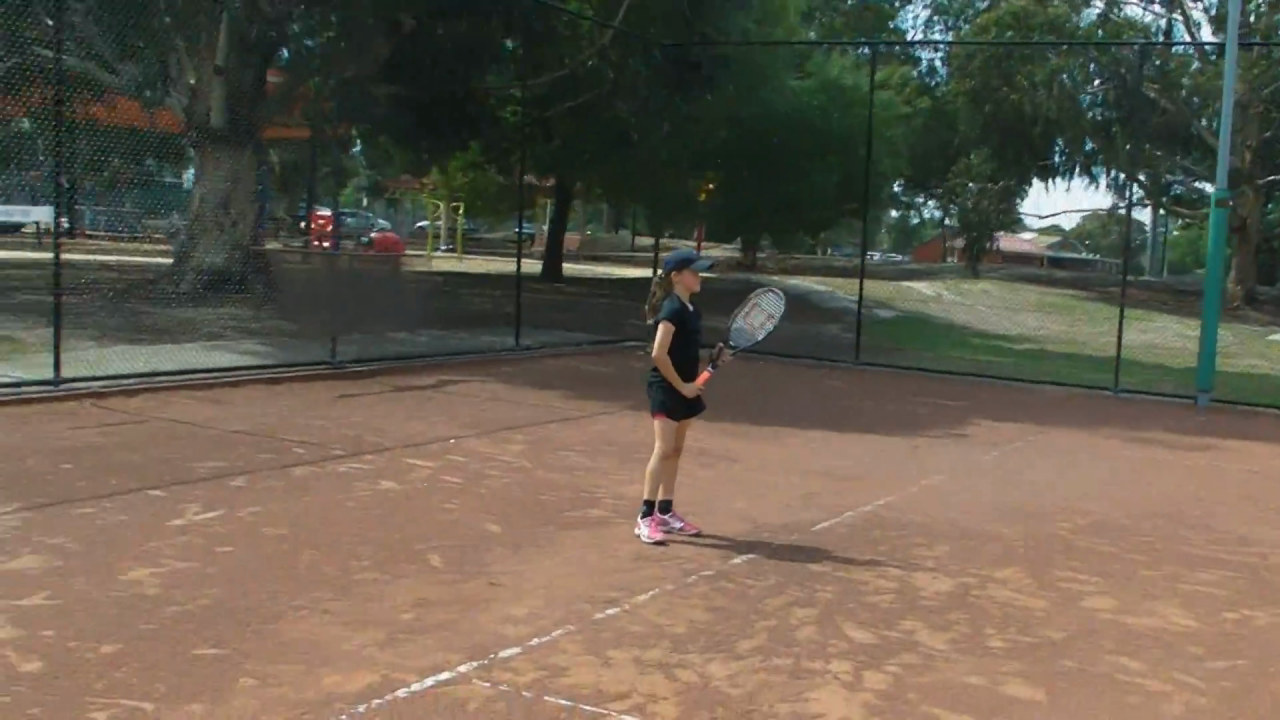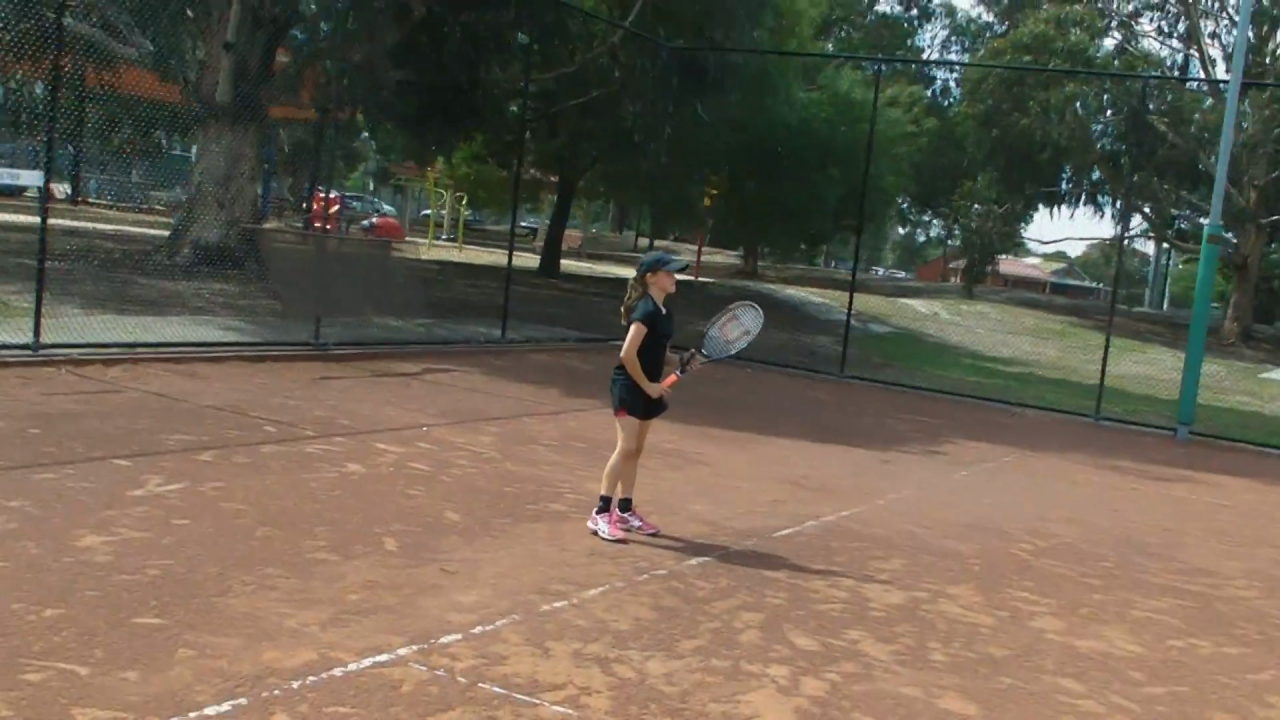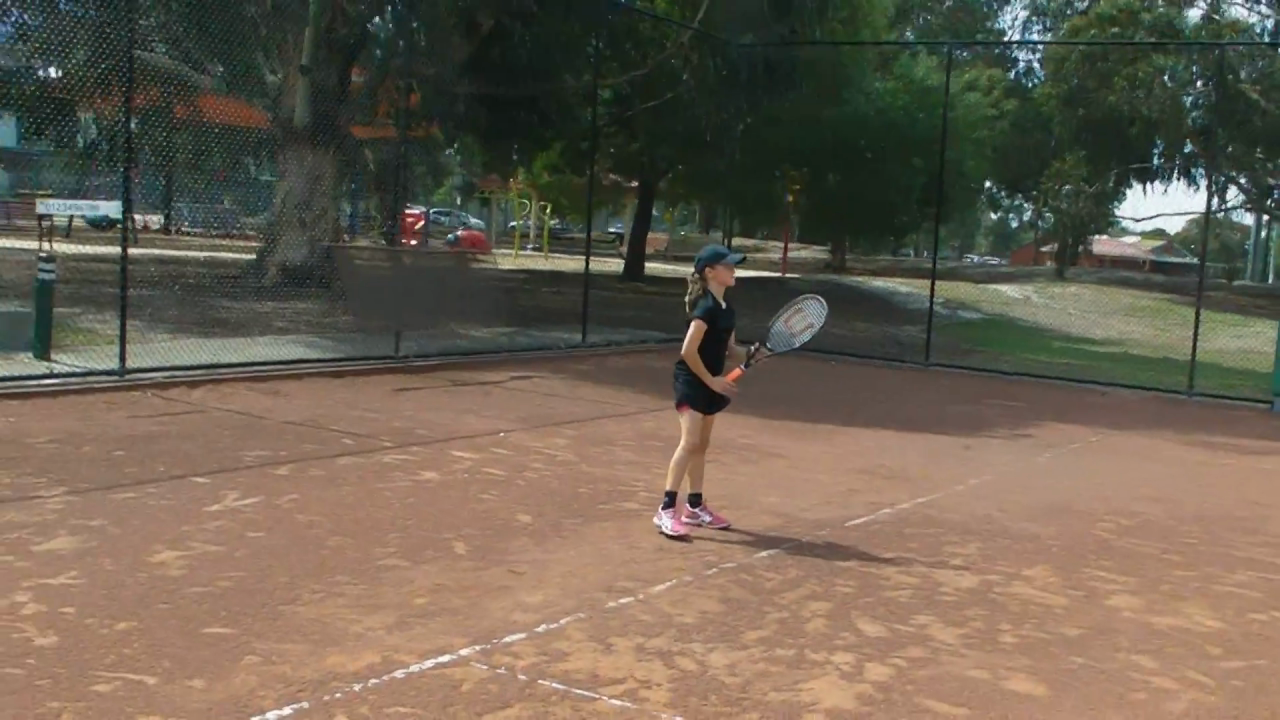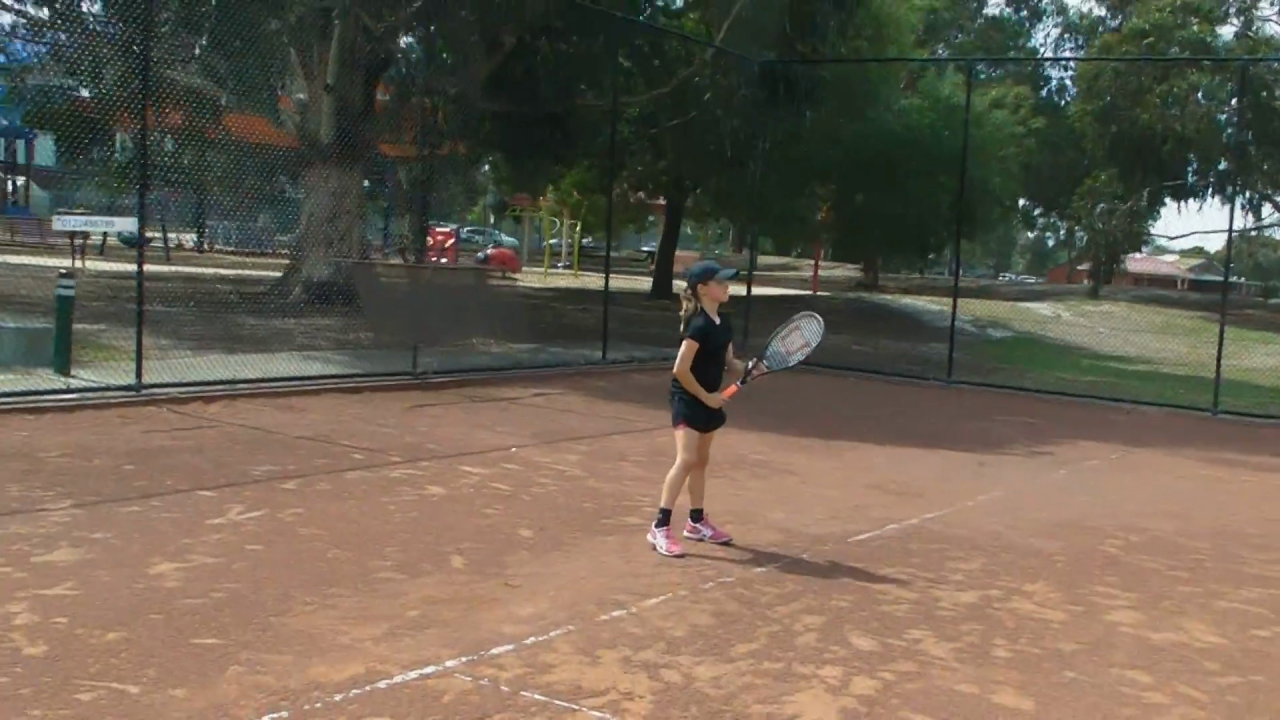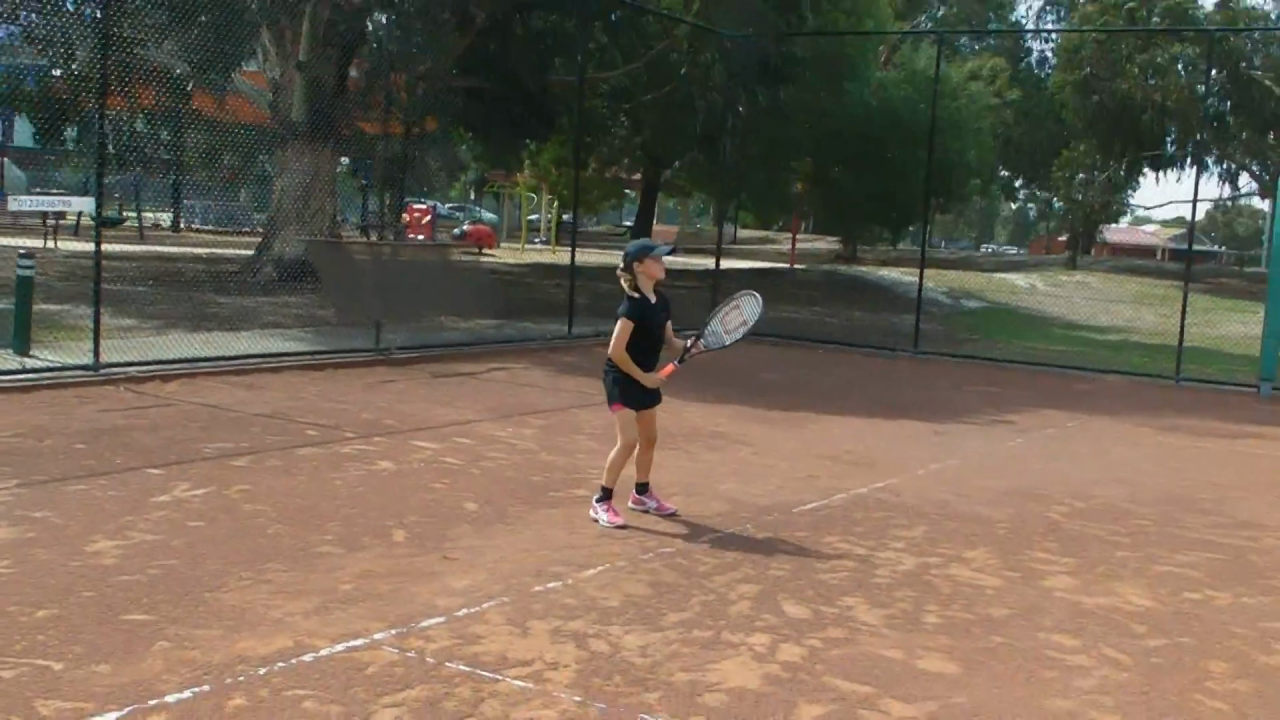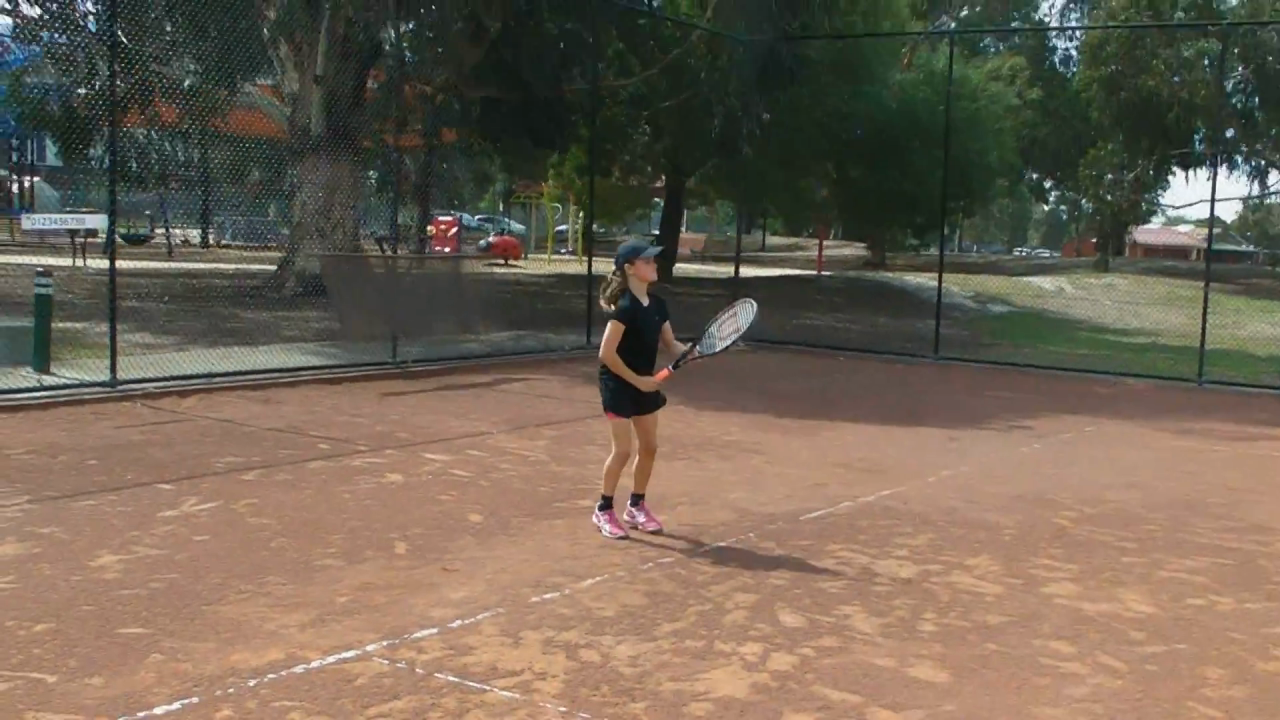
dt=0.2s
person 1, frame 1
left shoulder: (692, 310)
right shoulder: (671, 309)
right elbow: (658, 354)
right wrist: (680, 385)
left hip: (683, 390)
right hip: (666, 388)
left knee: (675, 451)
right knee: (663, 450)
left ankle: (665, 513)
right ankle: (646, 517)
person 1, frame 2
left shoulder: (666, 314)
right shoulder: (646, 311)
right elbow: (627, 354)
left wrist: (684, 361)
right wrist: (647, 385)
left hip: (647, 390)
right hip: (629, 386)
left knee: (635, 450)
right knee: (625, 448)
left ankle: (624, 511)
right ankle: (601, 513)
person 1, frame 3
left shoulder: (727, 308)
right shoulder: (705, 307)
left elbow: (727, 348)
right elbow: (688, 351)
left wrist: (749, 353)
right wrist: (710, 380)
left hip: (710, 384)
right hip: (691, 381)
left knee: (701, 444)
right knee: (689, 443)
left ankle: (694, 506)
right ankle: (667, 508)
person 1, frame 4
left shoulder: (724, 323)
right shoulder: (698, 325)
left elbow: (728, 361)
right elbow: (680, 370)
left wrist: (748, 368)
right wrist: (706, 397)
left hip: (707, 401)
right hip: (688, 399)
left knee: (701, 461)
right knee: (686, 460)
left ankle: (697, 522)
right ankle: (660, 527)
person 1, frame 5
left shoulder: (661, 301)
right shoulder: (633, 305)
left elbow: (668, 340)
right elbow: (615, 351)
left wrist: (688, 346)
right wrist: (643, 377)
left hip: (646, 379)
right hip: (623, 379)
left knee: (649, 438)
right knee: (628, 441)
left ankle: (642, 494)
right ankle: (602, 502)
person 1, frame 6
left shoulder: (657, 304)
right shoulder: (624, 307)
left elbow: (669, 341)
right elbow: (606, 353)
left wrist: (686, 350)
right wrist: (637, 380)
left hip: (644, 384)
right hip: (618, 383)
left knee: (649, 447)
right knee: (621, 451)
left ankle: (636, 506)
right ankle: (603, 510)
